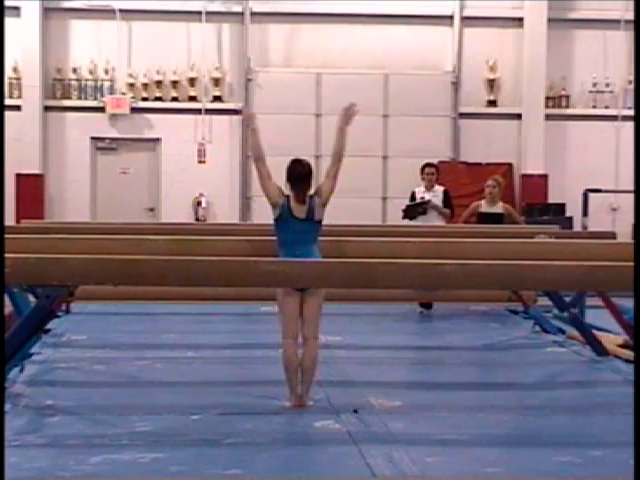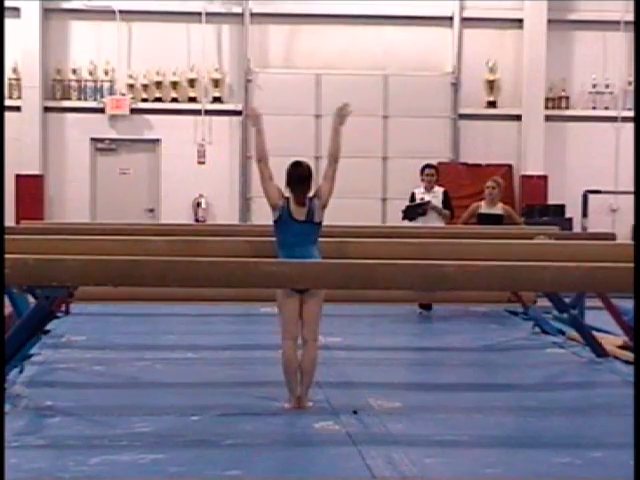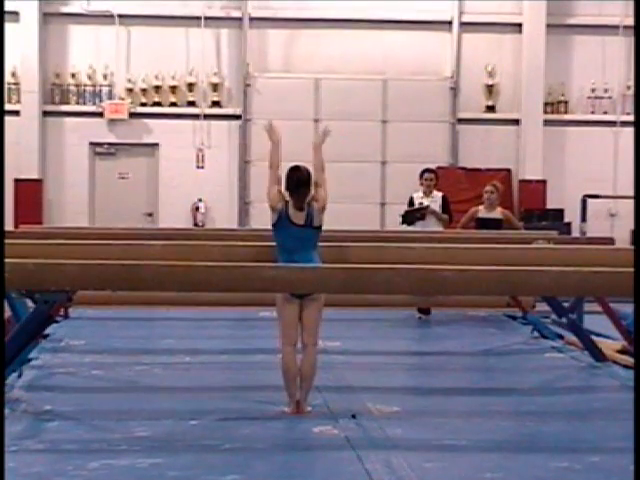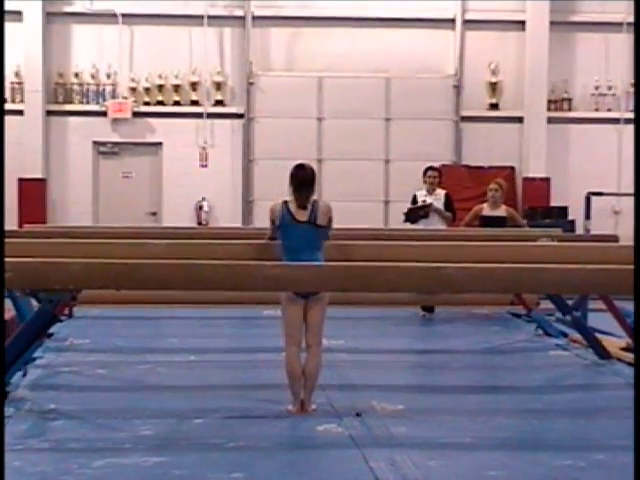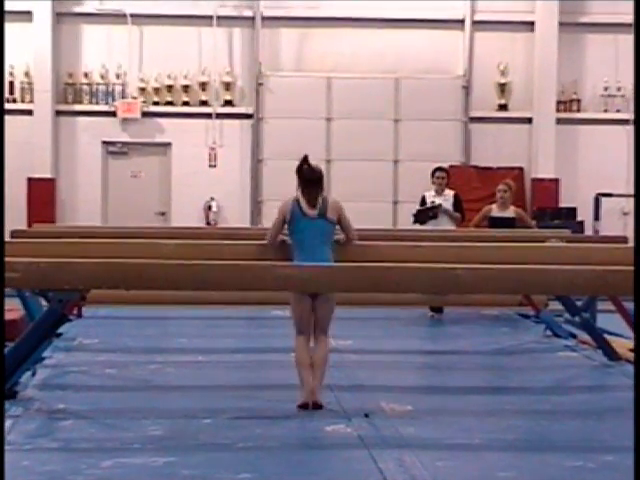
dt=0.5s
person 1, frame 1
left shoulder: (279, 203)
right shoulder: (319, 202)
left elbow: (259, 163)
right elbow: (336, 162)
left wrist: (253, 129)
right wrist: (343, 126)
left knee: (290, 338)
right knee: (311, 337)
left ankle: (294, 395)
right ankle: (305, 395)
person 1, frame 2
left shoulder: (279, 205)
right shoulder: (318, 205)
left elbow: (262, 164)
right elbow: (333, 163)
left wrist: (258, 128)
right wrist: (337, 127)
left knee: (289, 340)
right knee: (310, 339)
left ankle: (293, 397)
right ankle: (304, 396)
person 1, frame 3
left shoulder: (278, 209)
right shoulder: (317, 209)
left elbow: (274, 172)
right elbow: (320, 175)
left wrist: (275, 142)
right wrist: (317, 147)
left knee: (288, 345)
right knee: (310, 344)
left ankle: (292, 401)
right ankle: (303, 401)
person 1, frame 4
left shoulder: (278, 210)
right shoulder: (323, 209)
left knee: (292, 345)
right knee: (314, 345)
left ankle: (296, 402)
right ankle: (307, 401)
person 1, frame 5
left shoulder: (289, 205)
right shoulder: (333, 205)
left elbow: (271, 240)
right elbow: (351, 238)
left knee: (302, 336)
right knee: (321, 336)
left ankle: (306, 392)
right ankle: (316, 392)
person 2, frame 1
left shoulder: (443, 191)
right shoulder: (415, 192)
left elbow: (450, 214)
right elbow: (410, 215)
left wrist: (435, 206)
right wrist: (419, 209)
right ankle: (424, 301)
person 2, frame 2
left shoulder: (443, 193)
right shoulder: (415, 193)
left elbow: (450, 215)
right elbow: (409, 216)
left wrist: (435, 208)
right wrist: (418, 210)
right ankle: (424, 302)
person 2, frame 3
left shoulder: (442, 197)
right shoulder: (414, 198)
left elbow: (448, 219)
right elbow: (408, 221)
left wrist: (434, 212)
right wrist: (417, 214)
left ankle: (425, 307)
right ankle: (423, 307)
person 2, frame 4
left shoulder: (445, 195)
right shoulder: (417, 196)
left elbow: (452, 217)
right elbow: (411, 219)
left wrist: (437, 210)
right wrist: (420, 212)
left ankle: (429, 306)
right ankle: (426, 306)
person 2, frame 5
left shoulder: (454, 196)
right shoulder: (426, 196)
left elbow: (460, 218)
right elbow: (420, 220)
left wrist: (446, 211)
right wrist: (429, 213)
left ankle: (437, 307)
right ankle: (435, 307)
